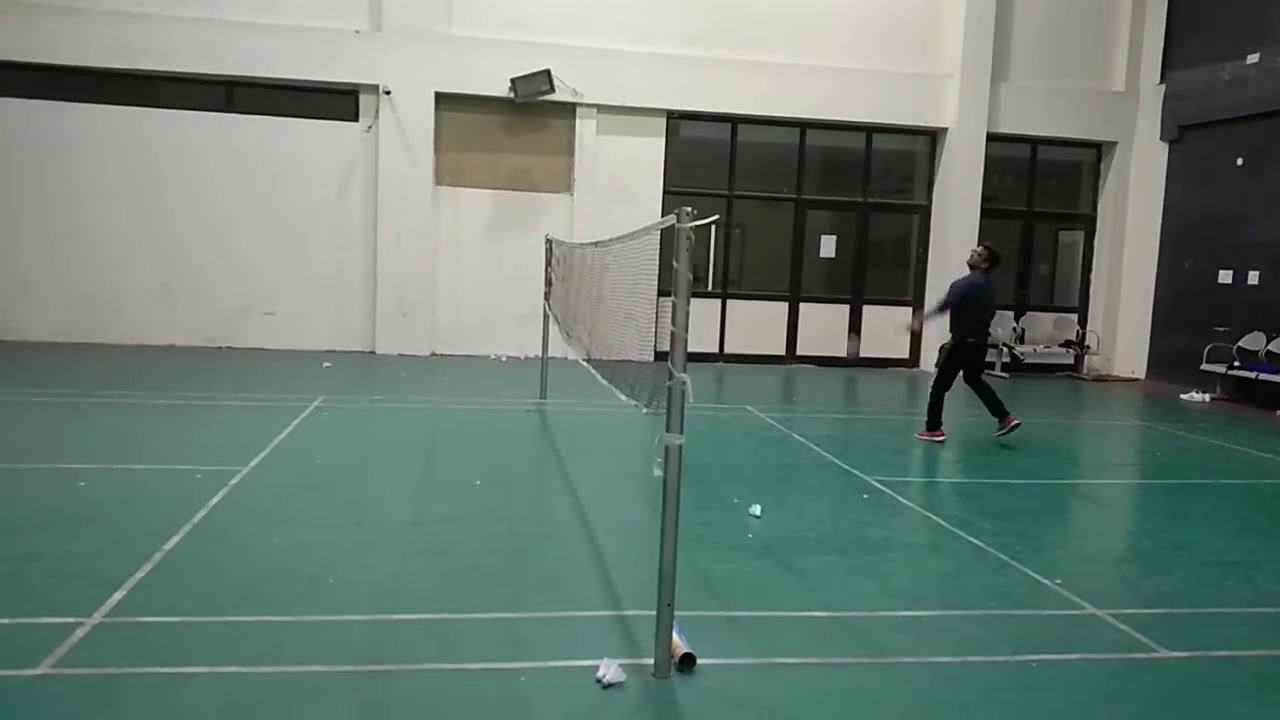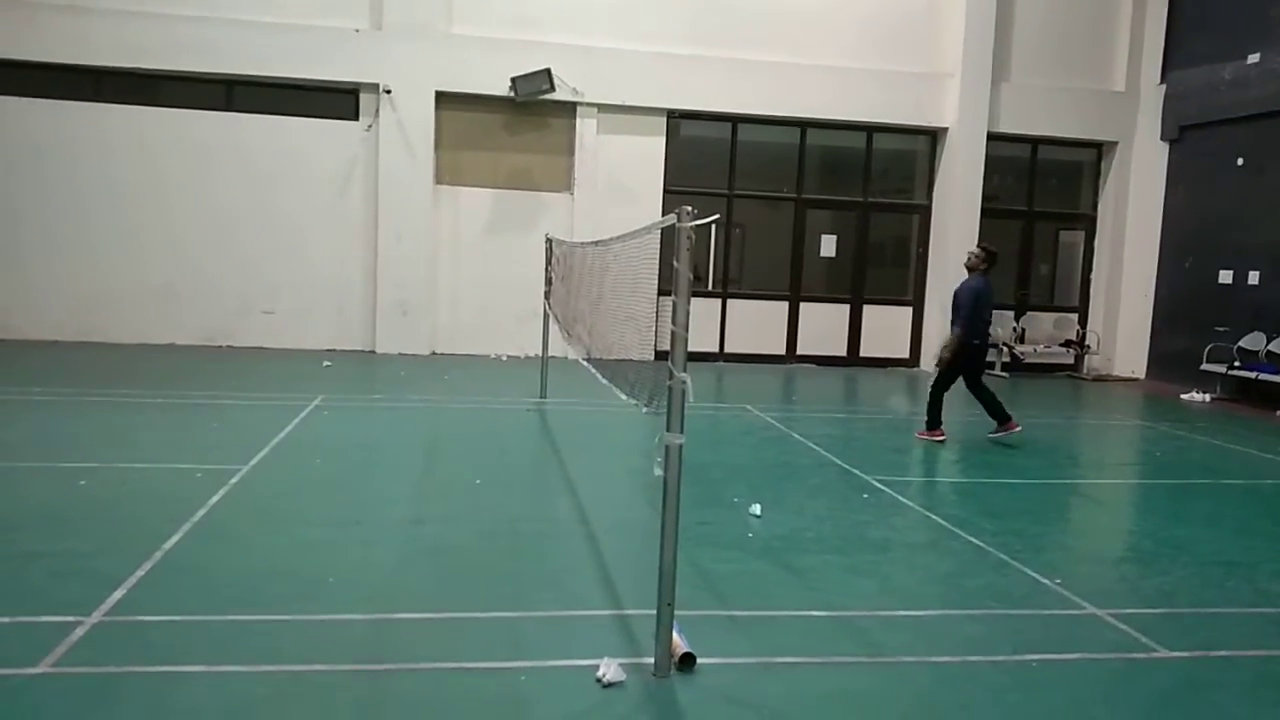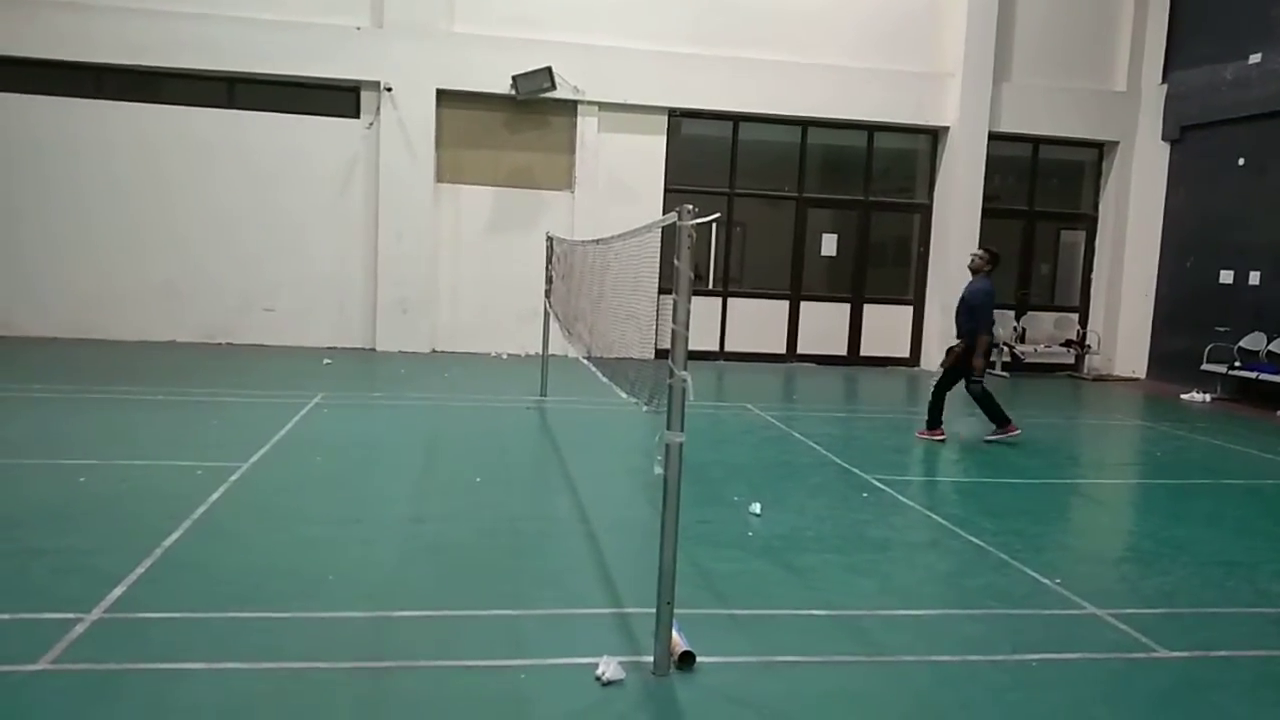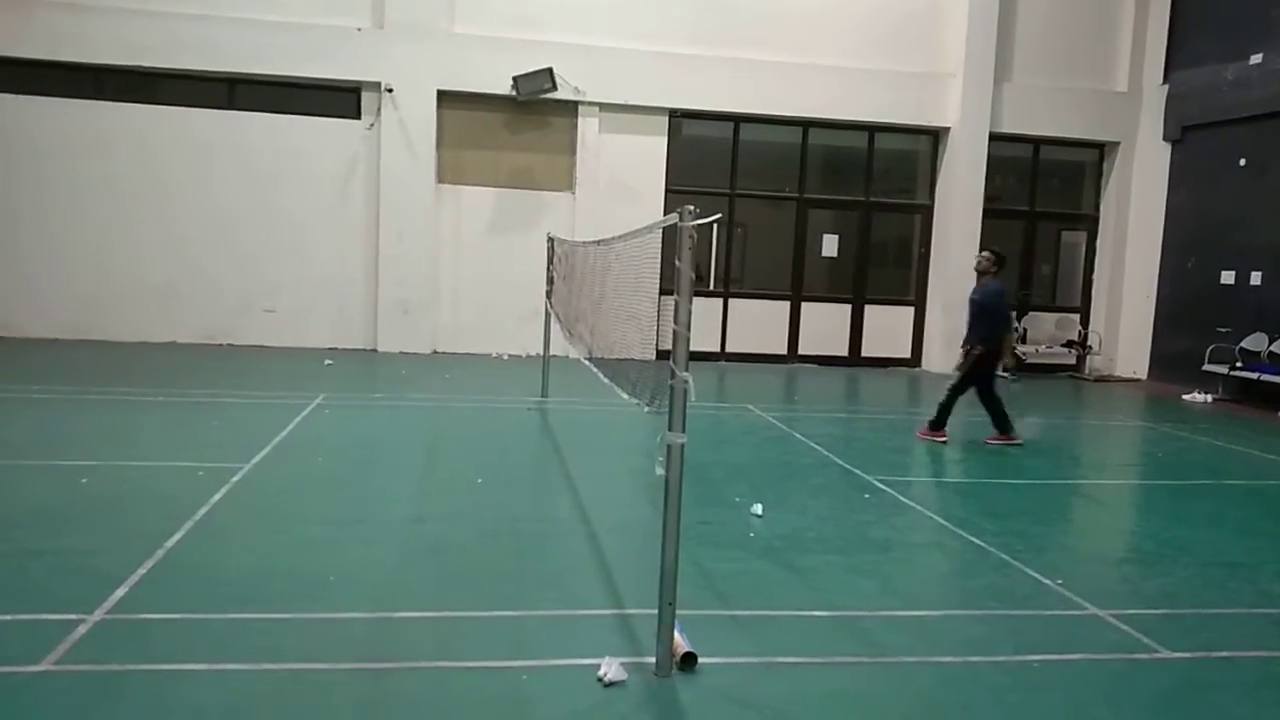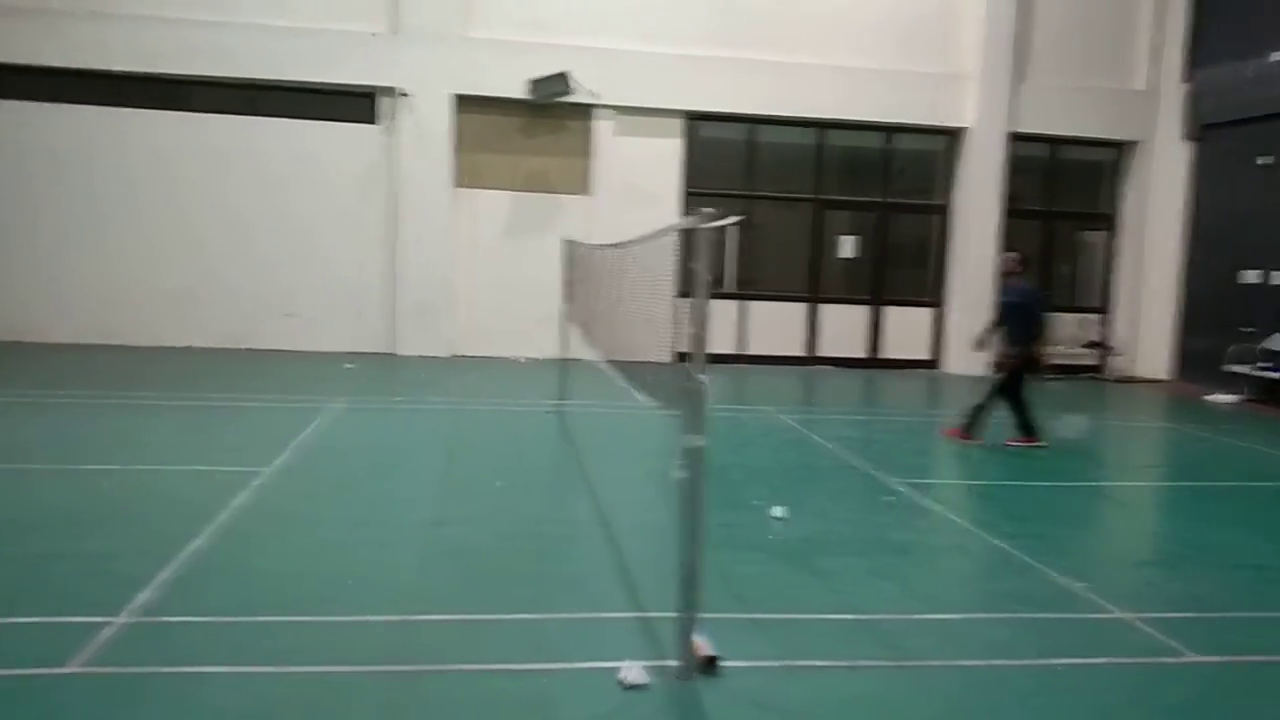
dt=0.1s
person 1, frame 1
left shoulder: (967, 283)
right shoulder: (986, 284)
left elbow: (947, 304)
left wrist: (922, 318)
left hip: (963, 342)
right hip: (979, 342)
left knee: (940, 385)
right knee: (976, 381)
left ankle: (933, 429)
right ankle: (1006, 418)
person 1, frame 2
left shoulder: (970, 287)
right shoulder: (983, 285)
left elbow: (962, 319)
left wrist: (948, 346)
left hip: (966, 344)
right hip: (979, 343)
left knee: (939, 385)
right knee: (975, 384)
left ankle: (933, 429)
right ankle: (1006, 422)
person 1, frame 3
left shoulder: (981, 289)
right shoulder: (978, 285)
left elbow: (984, 326)
left wrist: (979, 355)
left hip: (972, 348)
right hip: (970, 346)
left knee: (941, 386)
right knee: (976, 388)
left ankle: (934, 428)
right ankle: (1005, 425)
person 1, frame 4
left shoulder: (995, 291)
right shoulder: (982, 287)
left elbow: (1006, 324)
left wrist: (1007, 354)
right wrist: (967, 341)
left hip: (985, 350)
right hip: (981, 348)
left knee: (956, 388)
right knee: (986, 391)
left ankle: (936, 429)
right ankle: (1006, 432)
person 1, frame 5
left shoulder: (1026, 290)
right shoulder: (1008, 288)
left elbow: (1038, 323)
left wrist: (1037, 350)
right wrist: (986, 335)
left hip: (1022, 351)
right hip: (1013, 349)
left knee: (998, 388)
right knee: (1012, 393)
left ankle: (968, 430)
right ankle: (1030, 435)
